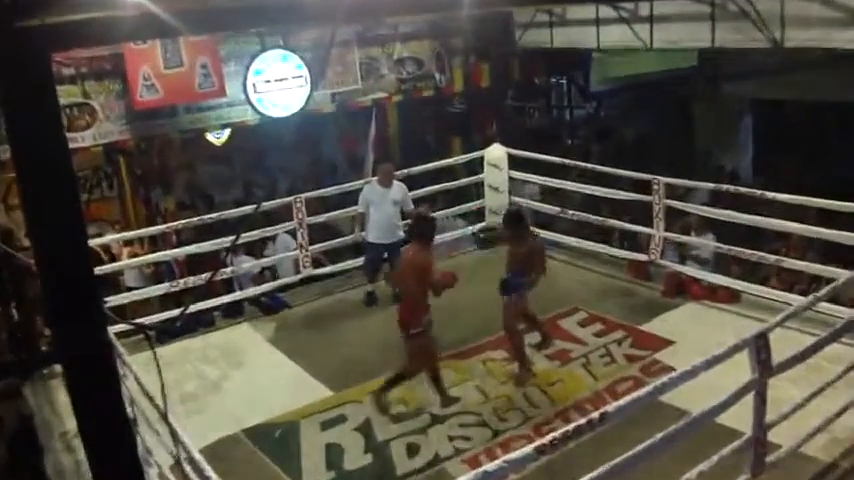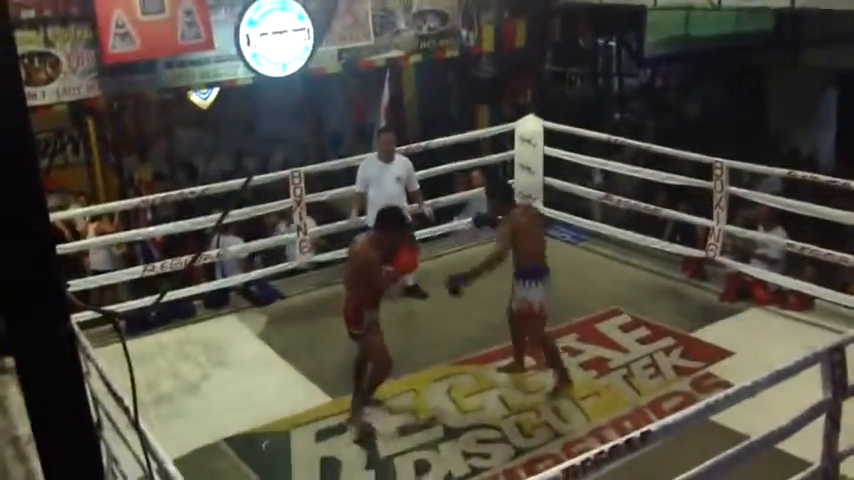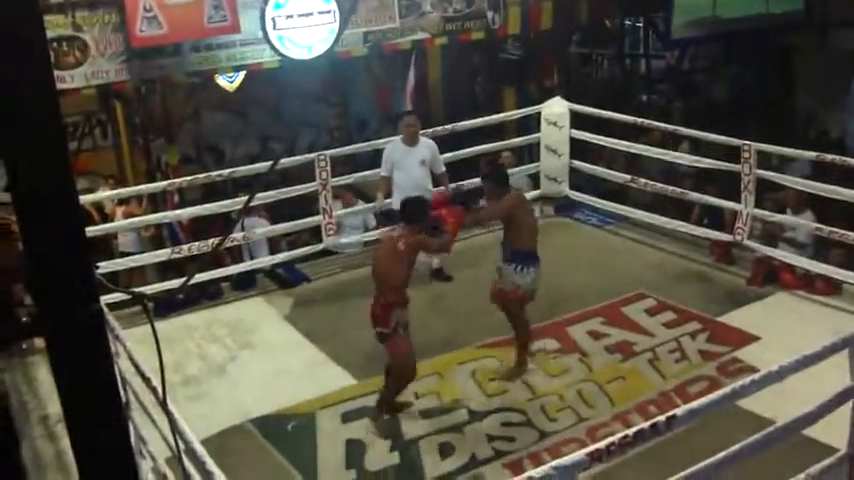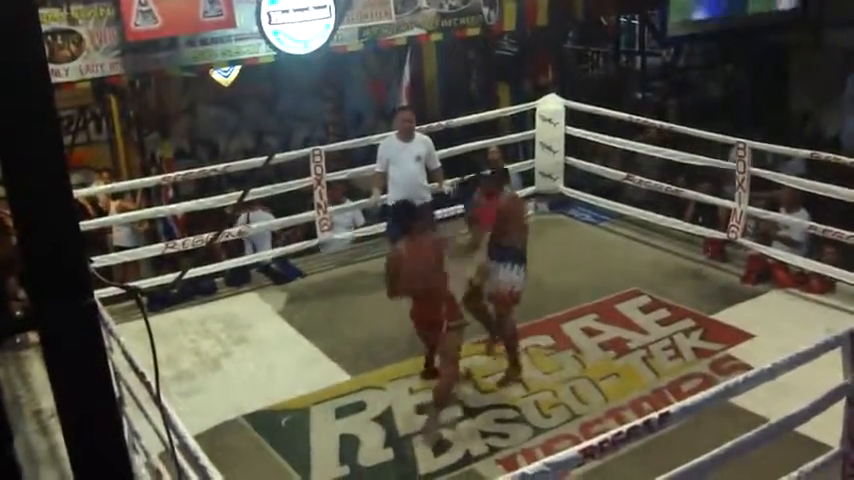
dt=0.7s
person 1, frame 1
left shoulder: (407, 252)
right shoulder: (424, 258)
left elbow: (392, 279)
right elbow: (436, 290)
right wrist: (446, 281)
left hip: (407, 310)
right hip: (415, 315)
left knee: (430, 353)
right knee: (415, 364)
left ankle: (444, 396)
right ankle: (381, 392)
person 1, frame 2
left shoulder: (363, 239)
right shoulder: (369, 255)
right elbow: (381, 287)
left wrist: (392, 269)
right wrist: (398, 272)
left hip: (359, 306)
right hip: (362, 312)
left knee: (367, 353)
right knee: (383, 364)
left ankle: (359, 396)
right ankle: (357, 415)
person 1, frame 3
left shoulder: (389, 236)
right shoulder: (414, 241)
right elbow: (443, 246)
right wrist: (451, 226)
left hip: (385, 304)
right hip: (390, 310)
left knee: (398, 360)
right knee: (407, 369)
left ankle: (389, 402)
right ankle: (379, 413)
person 1, frame 4
left shoulder: (395, 255)
right shoulder: (432, 240)
left elbow: (392, 293)
left hip: (419, 311)
right hip: (443, 309)
left knee: (434, 342)
right knee: (450, 368)
left ankle: (429, 369)
right ankle: (432, 422)
person 2, frame 1
left shoulder: (533, 245)
left elbow: (539, 272)
right elbow: (502, 239)
left wrist: (520, 284)
left hip: (519, 283)
right hip: (512, 279)
left knee: (510, 325)
right knee: (522, 312)
left ankle: (524, 367)
right ankle: (545, 337)
person 2, frame 2
left shoulder: (512, 220)
right shoulder: (528, 210)
left elbow: (498, 255)
left wrist: (465, 276)
right wrist: (493, 220)
left hip: (530, 279)
right hip: (529, 275)
left knee: (535, 333)
right knee: (514, 319)
left ankle: (563, 378)
right ankle: (518, 363)
person 2, frame 3
left shoulder: (510, 202)
right shoulder: (513, 199)
left elbow: (481, 218)
right elbow: (485, 212)
left hip: (522, 265)
right hip: (515, 261)
left knee: (516, 312)
right knee: (499, 298)
left ankle: (521, 362)
right ankle: (524, 344)
person 2, frame 4
left shoulder: (508, 201)
right shoulder: (494, 201)
right elbow: (480, 226)
left hip: (510, 264)
right hip: (494, 260)
left knee: (503, 315)
right knee: (470, 300)
left ankle: (514, 367)
right ankle: (495, 334)
person 3, frame 1
left shoulder: (401, 188)
right shoulder: (368, 189)
left elbow: (409, 209)
right elbow: (362, 211)
right wrist: (358, 228)
left hip: (395, 236)
right hip: (374, 237)
left knee: (398, 265)
right knee: (372, 266)
left ankle: (398, 291)
right ankle: (370, 291)
person 3, frame 2
left shoulder: (405, 163)
right shoulder: (367, 165)
left elbow: (413, 188)
right elbow: (360, 191)
left wrist: (422, 206)
right wrist: (355, 211)
right hip: (376, 220)
left ankle: (410, 284)
person 3, frame 3
left shoulder: (429, 145)
right shoulder: (391, 148)
left elbow: (439, 171)
right elbow: (385, 175)
left wrist: (447, 188)
right wrist: (381, 196)
right hip: (401, 204)
left ankle: (436, 267)
person 3, frame 4
left shoulder: (425, 141)
right shoulder: (386, 145)
left elbow: (435, 167)
right elbow: (380, 171)
left wrist: (442, 185)
right wrist: (376, 192)
left hip: (422, 198)
right hip: (396, 200)
right knee: (396, 234)
